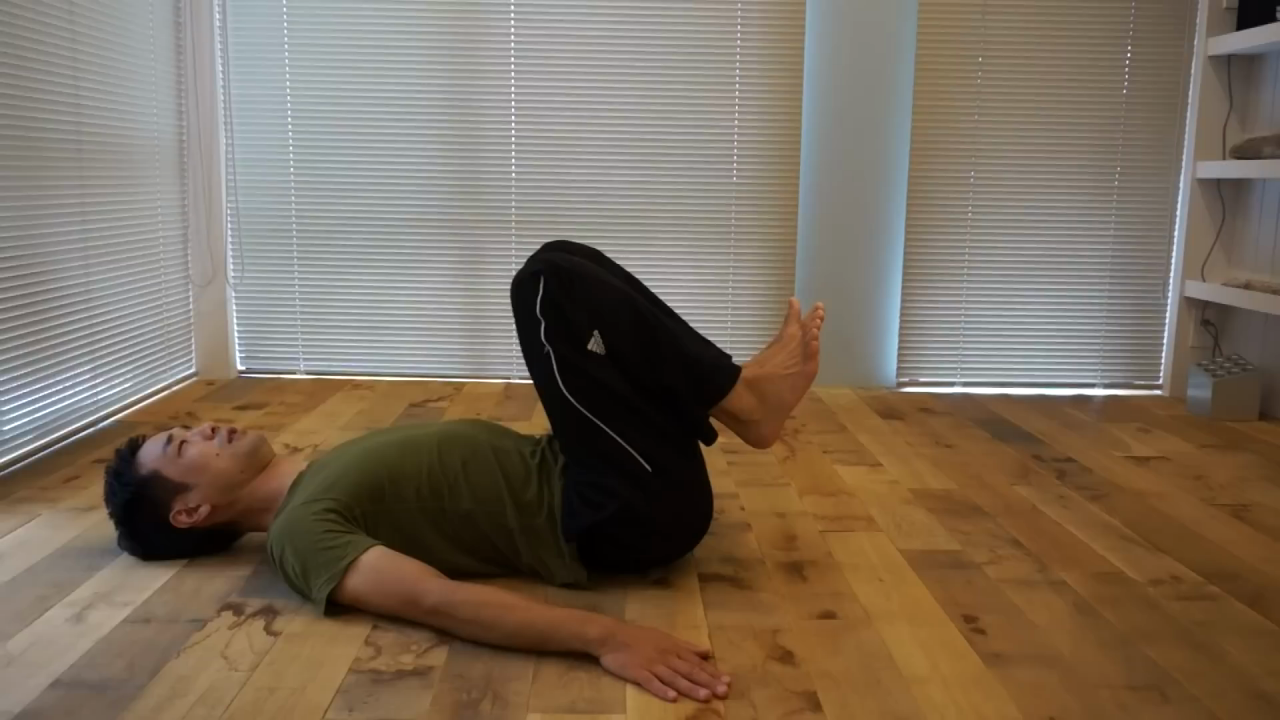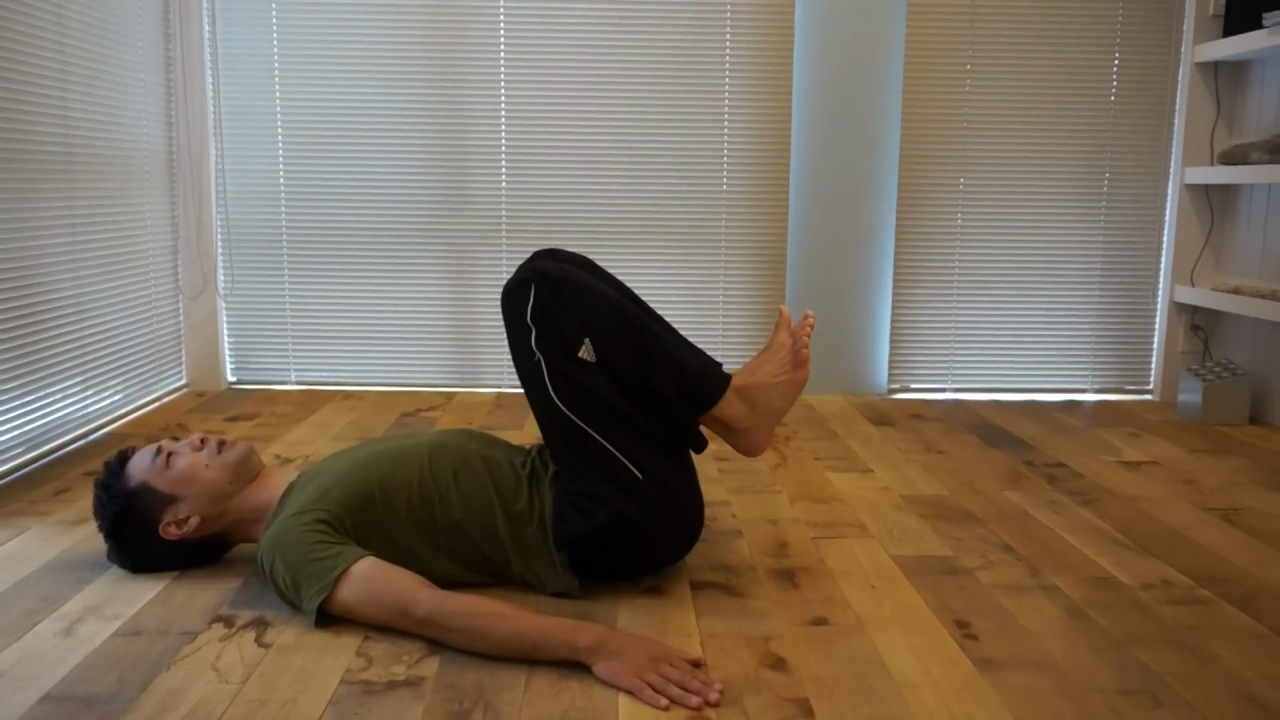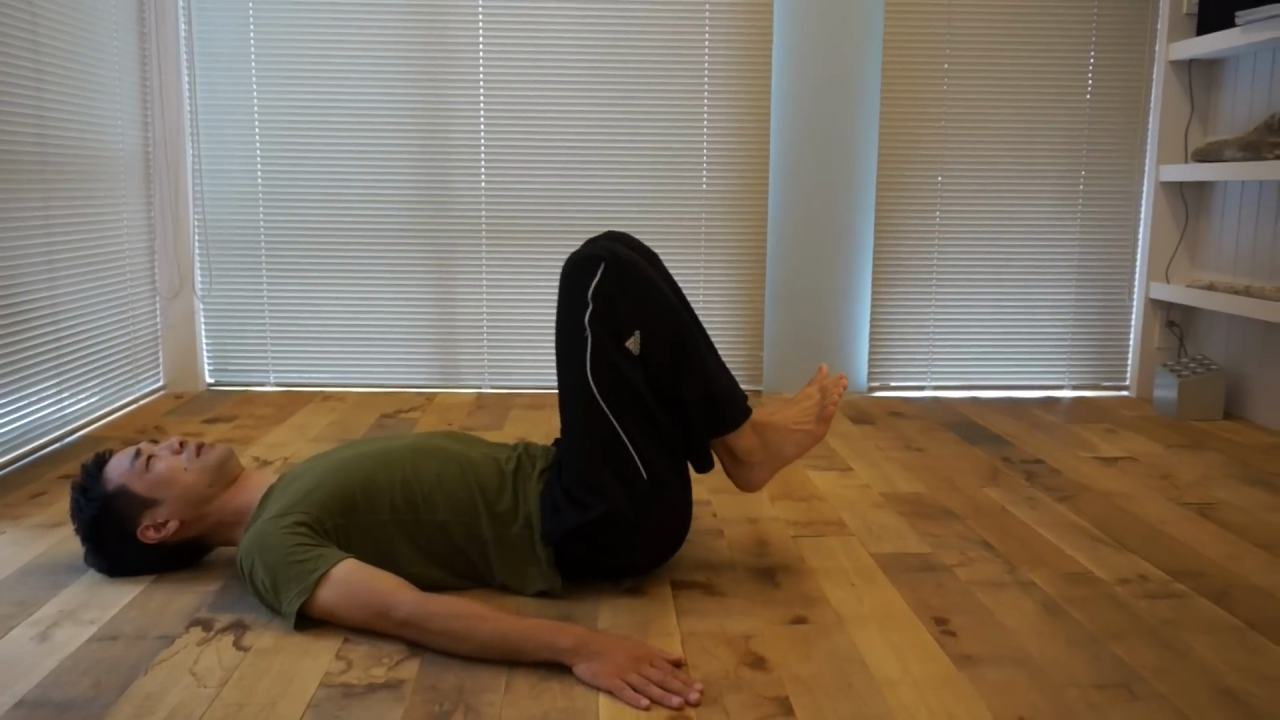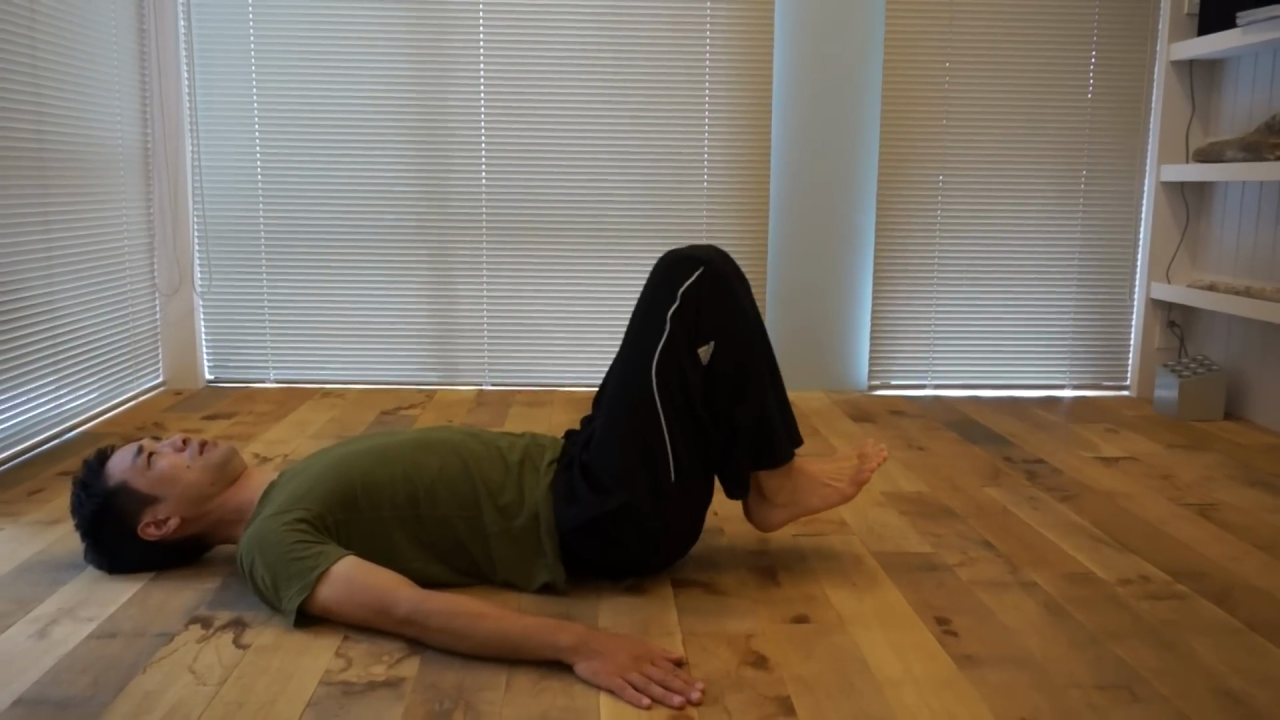
dt=0.7s
person 1, frame 1
left shoulder: (328, 482)
right shoulder: (302, 532)
right elbow: (434, 600)
right wrist: (603, 634)
left hip: (566, 475)
right hip: (622, 519)
left knee: (565, 267)
right knee: (553, 281)
left ankle: (739, 390)
right ankle: (741, 400)
person 1, frame 2
left shoulder: (319, 491)
right shoulder: (295, 543)
right elbow: (426, 610)
right wrist: (596, 643)
left hip: (557, 487)
right hip: (612, 526)
left knee: (552, 277)
right knee: (544, 292)
left ankle: (729, 400)
right ankle: (729, 406)
person 1, frame 3
left shoulder: (298, 494)
right shoulder: (274, 548)
right elbow: (408, 613)
right wrist: (578, 644)
left hip: (546, 482)
right hip: (599, 528)
left knee: (613, 260)
right knee: (604, 272)
left ankle: (739, 433)
right ankle: (743, 442)
person 1, frame 4
left shoulder: (298, 491)
right shoulder: (275, 544)
right elbow: (411, 610)
right wrist: (579, 643)
left hip: (564, 468)
right hip: (602, 519)
left knee: (695, 274)
right knee: (695, 284)
left ankle: (768, 477)
right ankle: (770, 483)
